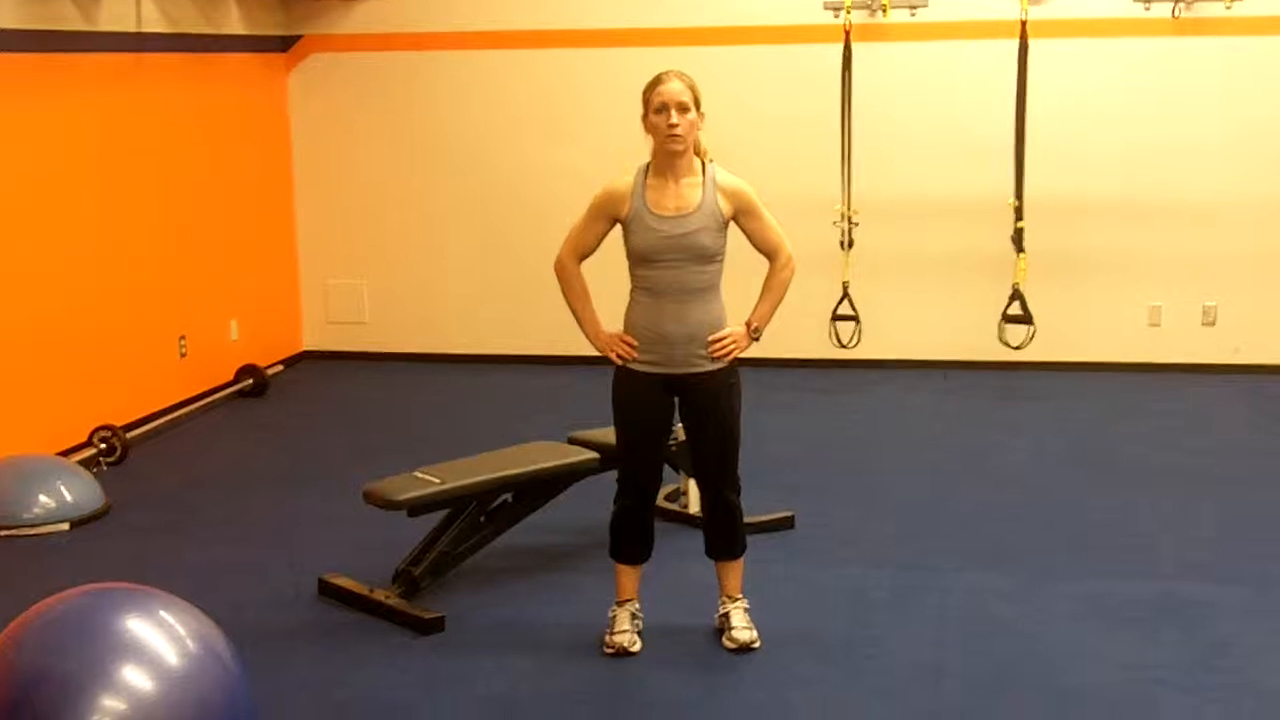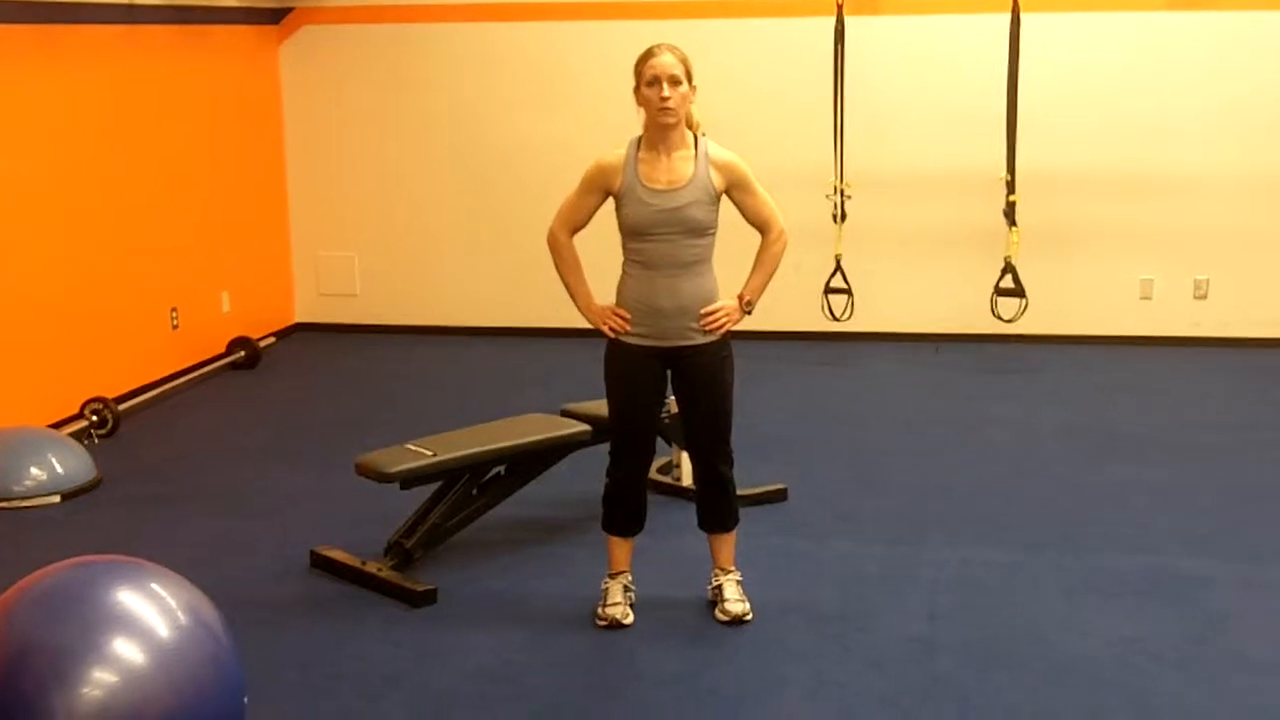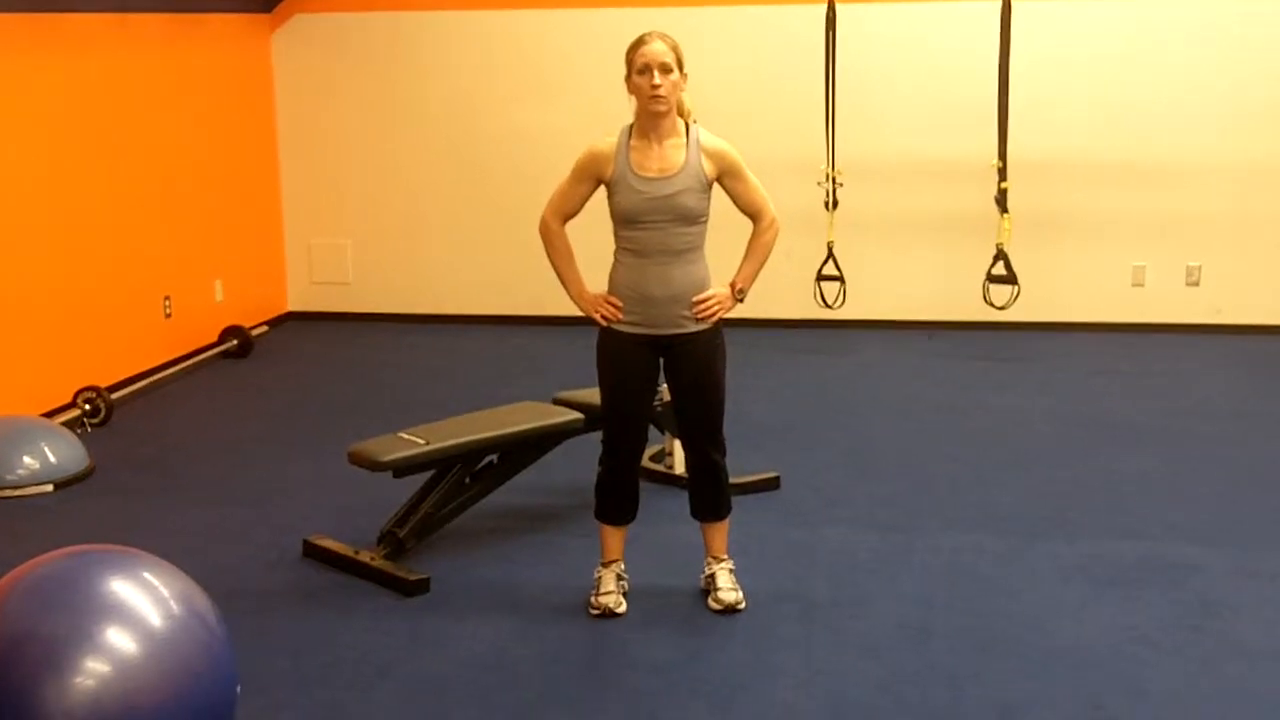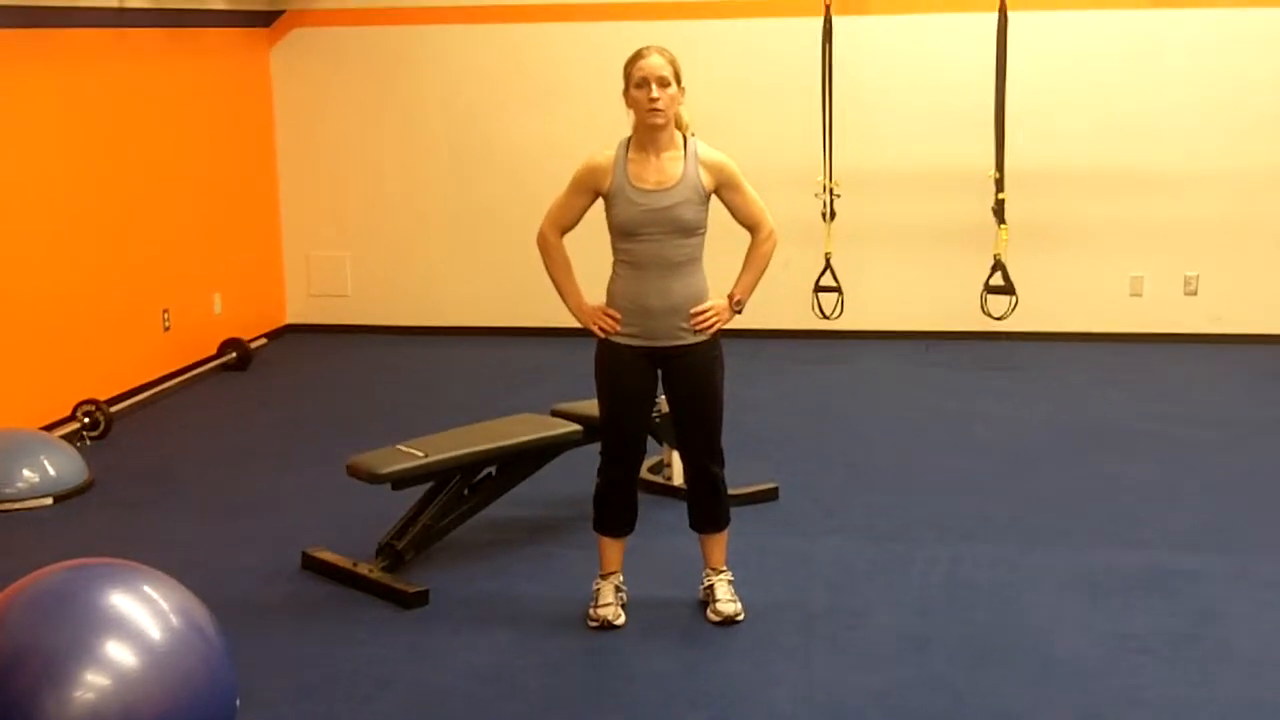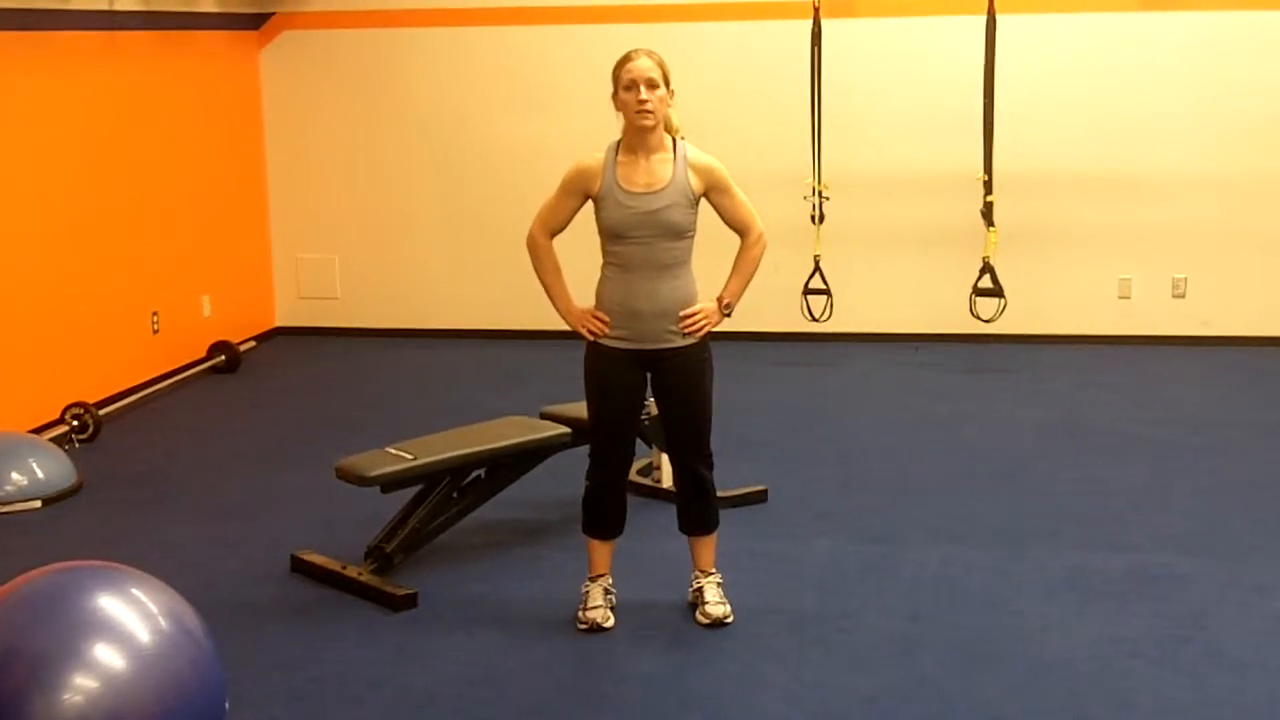
dt=0.5s
person 1, frame 1
left shoulder: (728, 190)
right shoulder: (621, 193)
left elbow: (783, 260)
right elbow: (567, 260)
left wrist: (752, 328)
right wrist: (596, 333)
left hip: (710, 365)
right hip: (641, 367)
left knee: (720, 486)
right knee: (636, 488)
left ankle: (732, 604)
right ankle: (625, 608)
person 1, frame 2
left shoulder: (720, 163)
right shoulder: (613, 166)
left elbow: (775, 233)
right elbow: (560, 233)
left wrist: (744, 302)
right wrist: (589, 306)
left hip: (703, 338)
right hip: (634, 340)
left knee: (713, 459)
right knee: (628, 461)
left ankle: (726, 577)
right ankle: (618, 581)
person 1, frame 3
left shoulder: (712, 152)
right shoulder: (605, 155)
left elbow: (767, 221)
right elbow: (552, 222)
left wrist: (737, 290)
right wrist: (581, 294)
left hip: (695, 326)
right hip: (626, 328)
left knee: (705, 447)
right knee: (621, 448)
left ankle: (719, 566)
right ankle: (611, 570)
person 1, frame 4
left shoulder: (710, 164)
right shoulder: (603, 167)
left elbow: (764, 232)
right elbow: (550, 233)
left wrist: (734, 301)
right wrist: (579, 306)
left hip: (693, 338)
right hip: (624, 340)
left knee: (704, 459)
right knee: (620, 461)
left ankle: (717, 577)
right ankle: (609, 581)
person 1, frame 5
left shoulder: (699, 167)
right shoulder: (592, 170)
left elbow: (754, 236)
right elbow: (539, 236)
left wrist: (724, 304)
right wrist: (568, 309)
left hip: (682, 340)
right hip: (613, 343)
left knee: (693, 461)
right knee: (608, 463)
left ankle: (706, 580)
right ankle: (598, 584)
